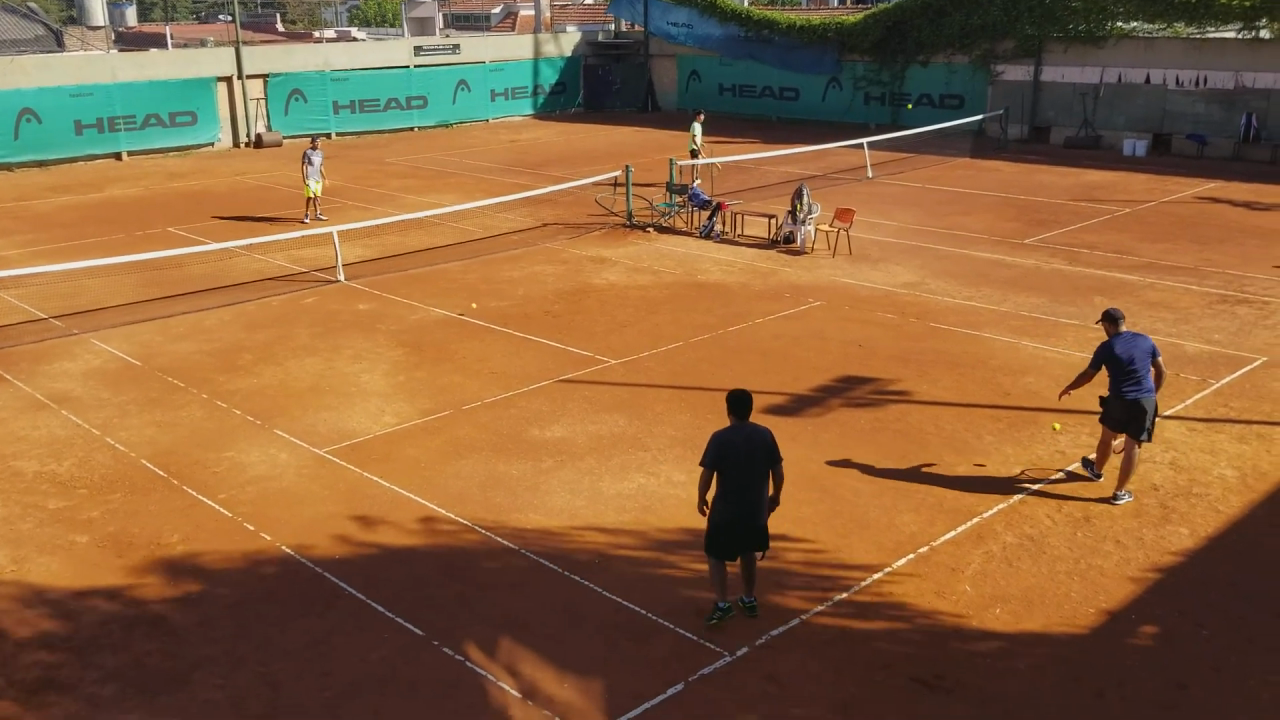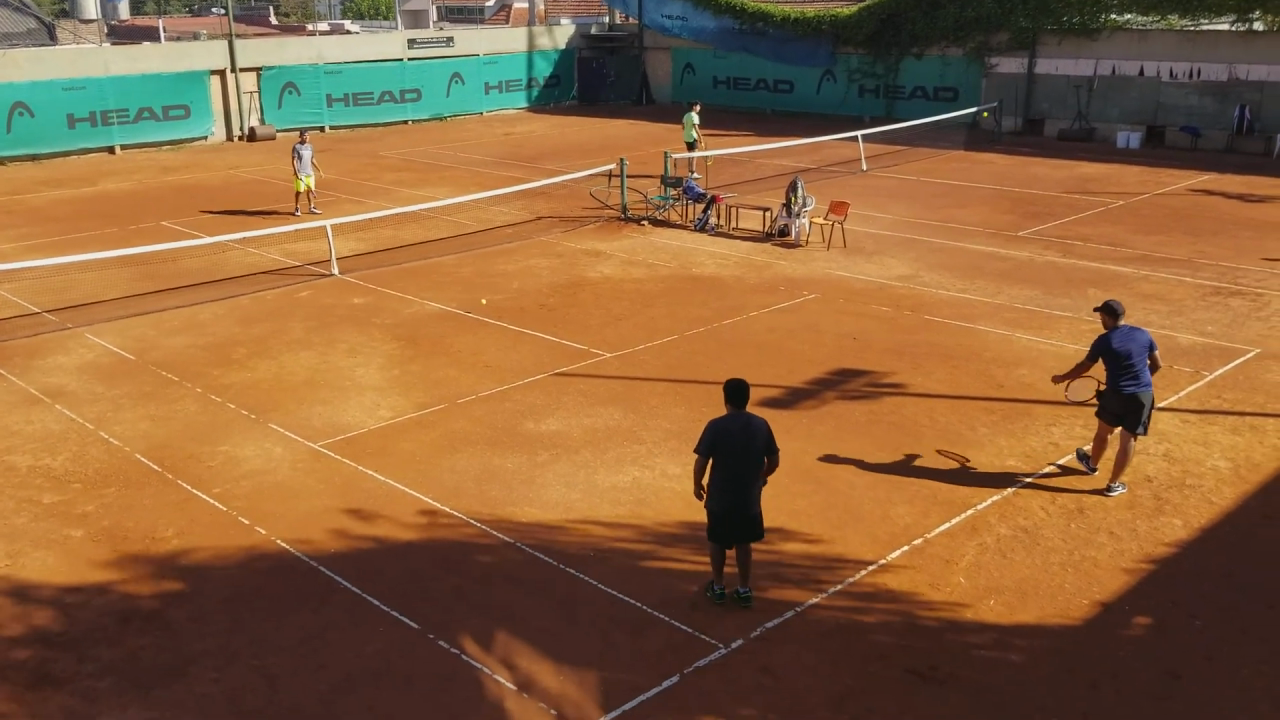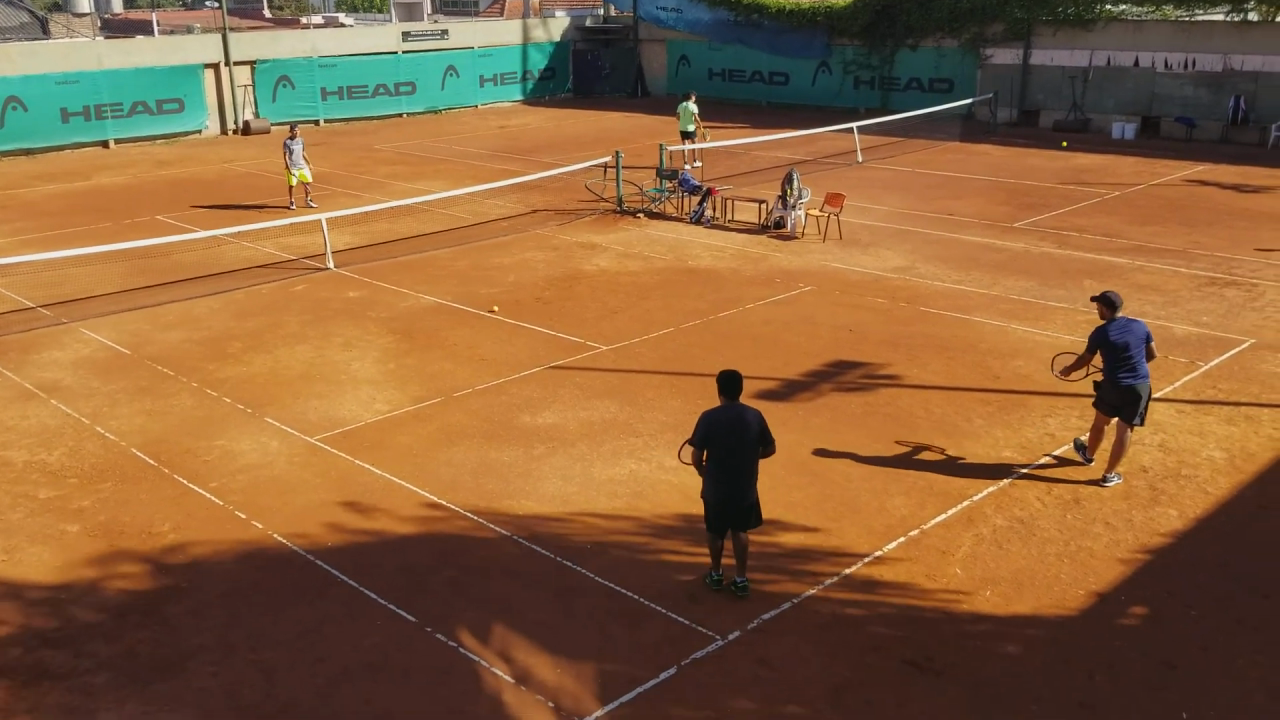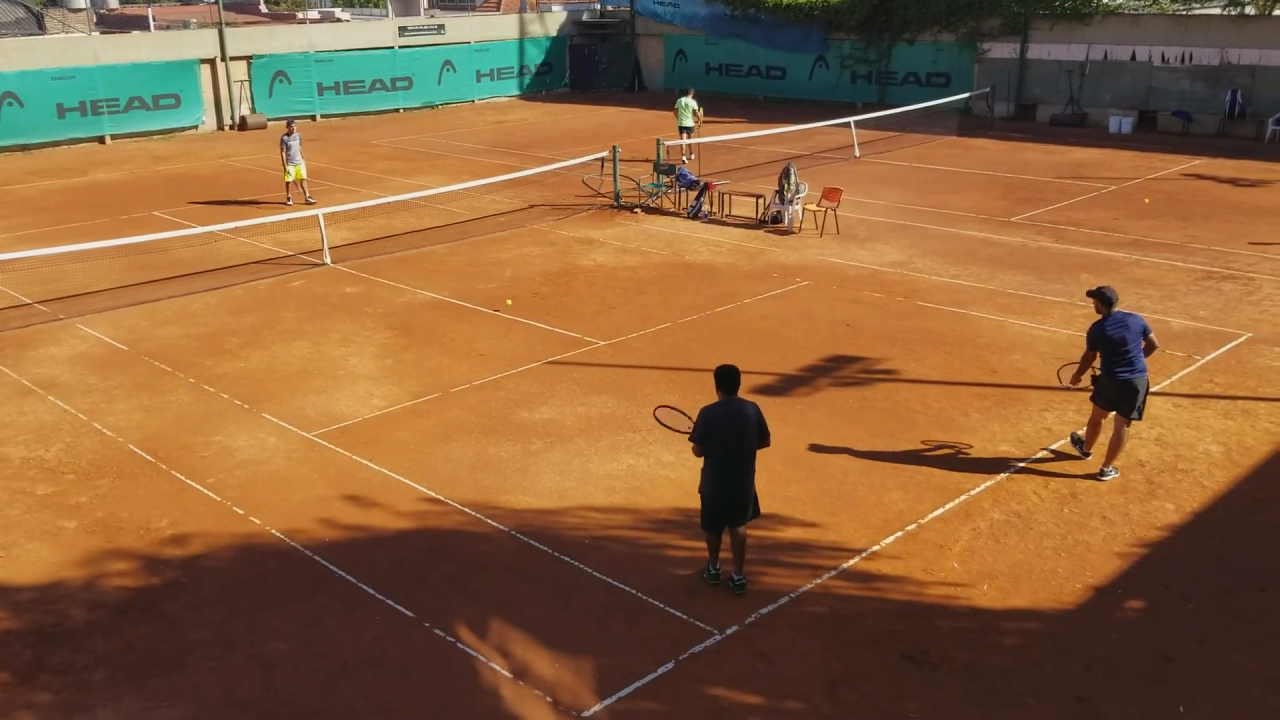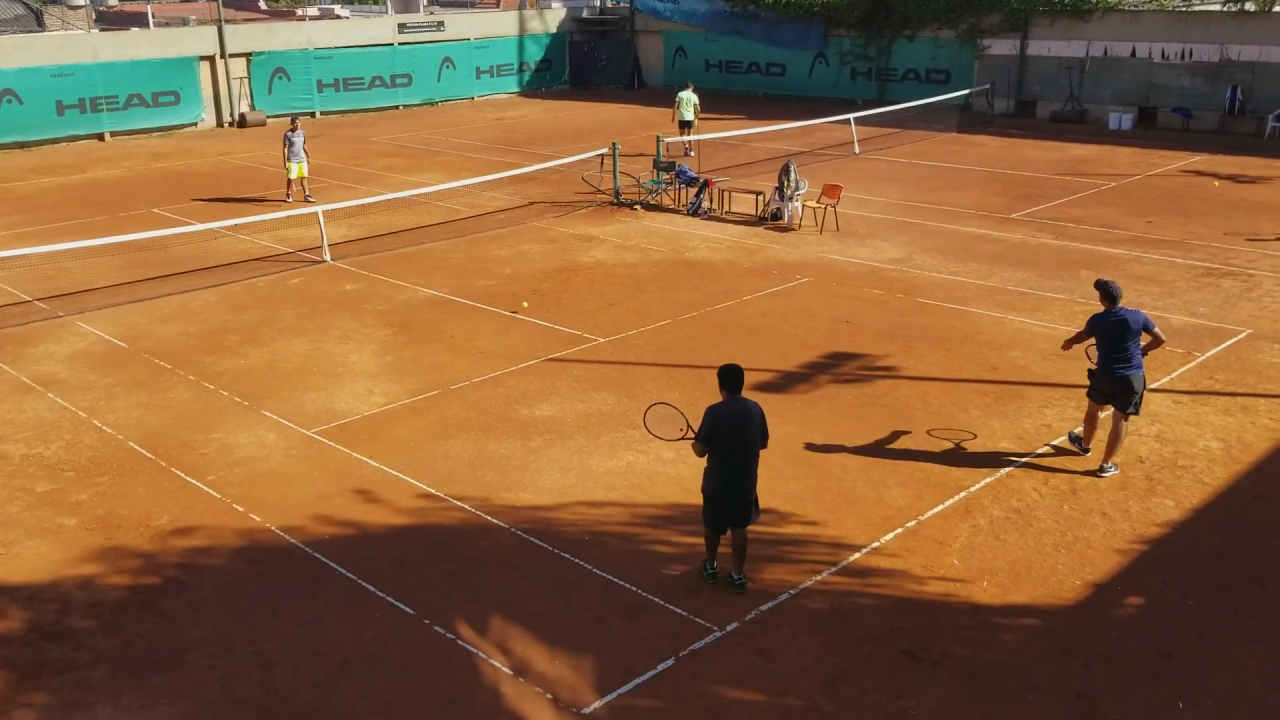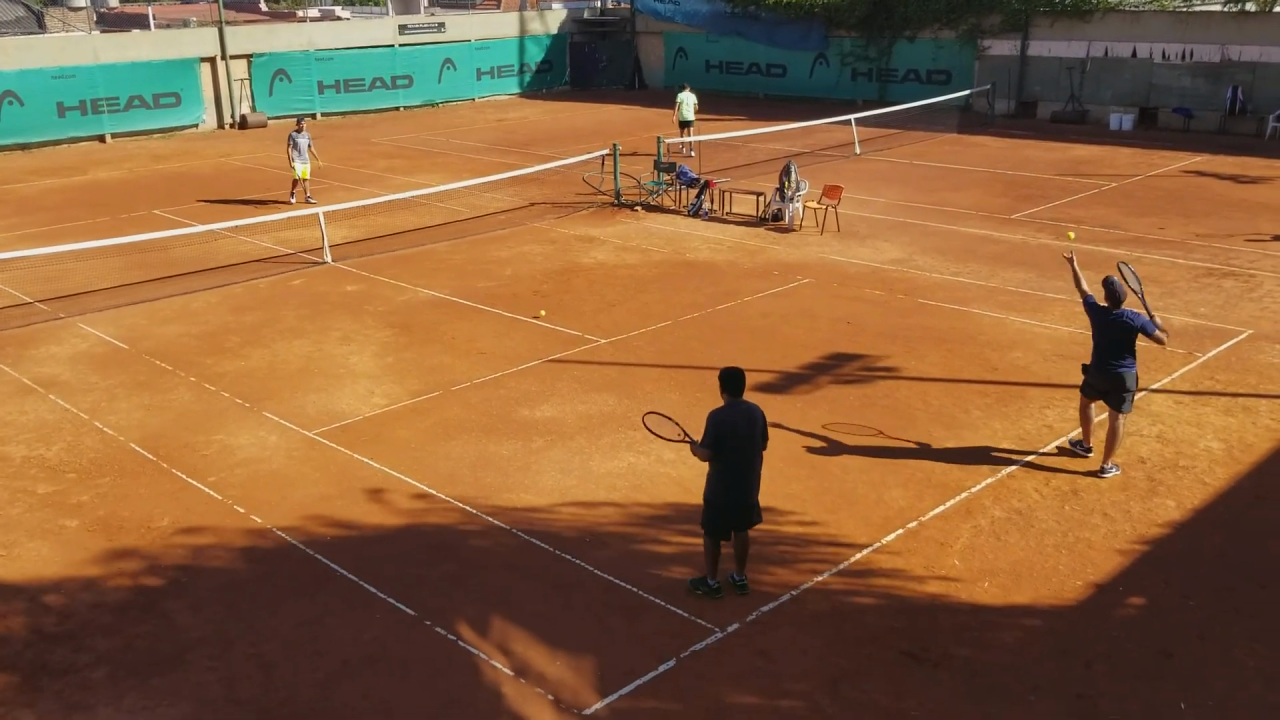
dt=0.2s
person 1, frame 1
left shoulder: (720, 438)
right shoulder: (765, 435)
left elbow: (707, 475)
right elbow: (777, 471)
left wrist: (701, 500)
right wrist: (775, 496)
left hip: (725, 511)
right hip: (756, 509)
left knee: (716, 556)
right knee: (748, 554)
left ankle: (722, 604)
right ankle: (749, 599)
person 1, frame 2
left shoulder: (715, 426)
right shoulder: (761, 425)
left elbow: (701, 462)
right elbow: (774, 461)
left wrist: (697, 485)
right wrist: (761, 476)
left hip: (720, 498)
right hip: (749, 498)
left knee: (716, 541)
right knee: (743, 543)
left ankle: (718, 587)
right ankle: (744, 590)
person 1, frame 3
left shoulder: (709, 418)
right shoulder: (754, 416)
left elbow: (697, 455)
right elbow: (770, 449)
left wrist: (700, 468)
left hip: (716, 488)
right hip: (745, 487)
left knee: (715, 531)
right knee: (740, 531)
left ankle: (716, 574)
right ankle: (741, 579)
person 1, frame 4
left shoulder: (708, 413)
right shoulder: (752, 409)
left elbow: (697, 451)
right elbow: (765, 442)
left wrist: (698, 448)
left hip: (714, 483)
right hip: (743, 482)
left knee: (712, 527)
right knee: (738, 526)
left ankle: (713, 568)
right ankle: (738, 577)
person 1, frame 5
left shoulder: (714, 412)
right shoulder: (755, 409)
left elbow: (701, 450)
right elbow: (763, 443)
left wrist: (694, 445)
left hip: (718, 483)
right hip: (746, 482)
left knee: (712, 526)
right knee: (740, 527)
left ankle: (711, 567)
right ankle: (739, 576)
person 1, frame 6
left shoulder: (718, 416)
right shoulder: (756, 412)
left elbow: (706, 455)
right elbow: (763, 445)
left wrist: (695, 448)
left hip: (721, 489)
right hip: (748, 486)
left knee: (712, 533)
right knee: (742, 531)
left ankle: (711, 582)
right ankle: (740, 577)
person 2, frame 1
left shoulder: (1106, 347)
right shoulder: (1146, 341)
left elbow: (1088, 375)
right elbow: (1161, 372)
left wrist: (1067, 389)
right wrist: (1153, 392)
left hip: (1119, 401)
right hip: (1146, 401)
left knee: (1107, 438)
right knee: (1133, 447)
left ankle: (1097, 470)
right ankle: (1120, 492)
person 2, frame 2
left shoulder: (1103, 341)
right shoulder: (1143, 335)
left elbow: (1084, 366)
right elbow: (1157, 364)
left wrist: (1063, 377)
left hip: (1115, 395)
right hip: (1143, 395)
left knee: (1104, 432)
right knee: (1129, 440)
left ankle: (1092, 464)
right ankle: (1113, 484)
person 2, frame 3
left shoulder: (1100, 333)
right shoulder: (1139, 326)
left elbow: (1085, 359)
right elbow: (1152, 354)
left wrist: (1068, 370)
left hip: (1112, 387)
right hip: (1140, 386)
left knee: (1100, 422)
right knee: (1125, 430)
left ankle: (1088, 455)
right ankle: (1109, 474)
person 2, frame 4
left shoulder: (1097, 329)
right shoulder: (1136, 320)
left elbow: (1089, 358)
right elbow: (1153, 345)
left wrist: (1077, 375)
left hip: (1110, 381)
right hip: (1137, 381)
left knee: (1097, 416)
right knee: (1123, 424)
left ankle: (1086, 448)
right ankle: (1107, 468)
person 2, frame 5
left shoulder: (1097, 321)
right shoulder: (1137, 317)
left elbow: (1083, 336)
right elbow: (1161, 338)
left wrist: (1070, 341)
right wrist: (1146, 349)
left hip: (1105, 376)
right hip: (1132, 378)
left knee: (1094, 408)
right knee: (1121, 420)
left ankle: (1085, 445)
right ankle: (1106, 464)
person 2, frame 6
left shoulder: (1097, 313)
right shoulder: (1136, 319)
left elbow: (1082, 289)
right elbow: (1163, 340)
left wrist: (1073, 266)
right wrist: (1155, 322)
left hip: (1098, 372)
right hip: (1125, 375)
left knee: (1086, 402)
right knee: (1117, 419)
left ankle: (1086, 445)
right ankle: (1107, 465)
